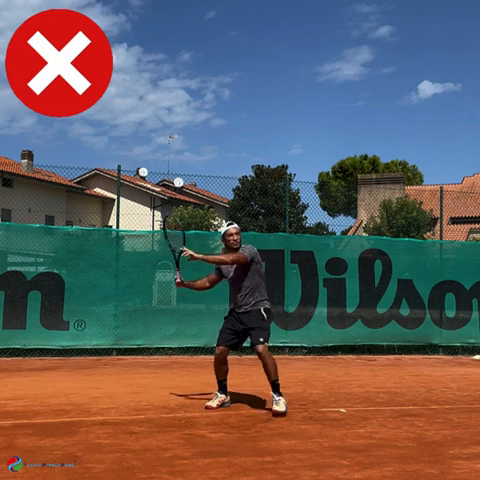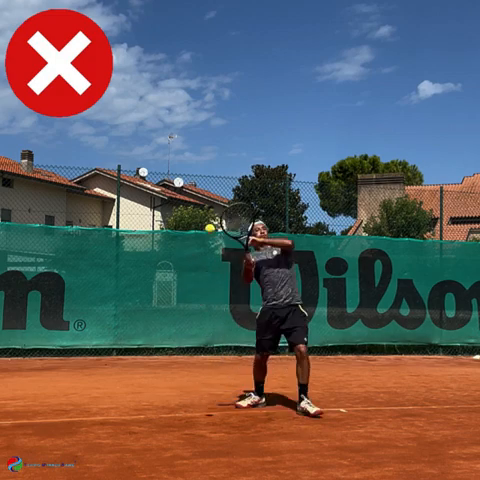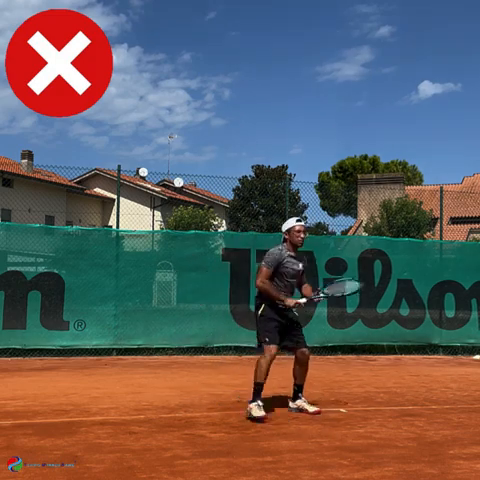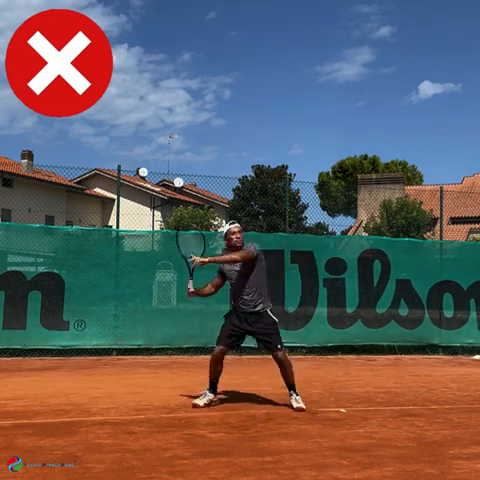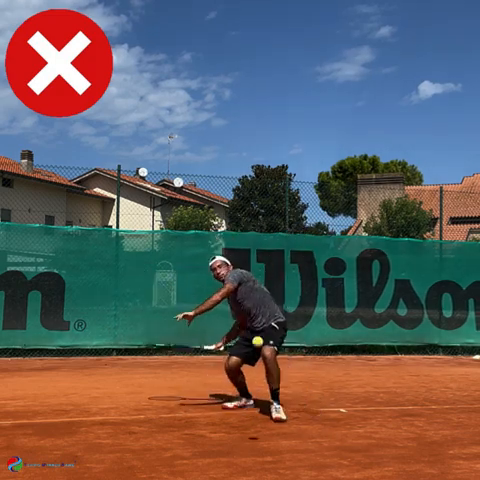
dt=1s
person 1, frame 1
left shoulder: (250, 251)
right shoulder: (223, 262)
left elbow: (230, 258)
right elbow: (209, 281)
left wrist: (198, 256)
right wrist: (186, 284)
left hip: (258, 311)
right hip: (237, 313)
left knee: (262, 349)
right knee: (220, 353)
left ankle: (277, 396)
right ankle: (222, 394)
person 1, frame 2
left shoulder: (281, 249)
right shoulder: (252, 257)
left elbow: (288, 243)
right elbow: (247, 279)
left wrist: (264, 240)
right wrist: (247, 261)
left hip: (293, 308)
right hip: (269, 311)
left knee: (302, 350)
right knee: (261, 356)
left ankle: (303, 400)
right ankle: (258, 395)
person 1, frame 3
left shoulder: (299, 258)
right shoulder: (276, 253)
left elbow: (302, 284)
right elbow: (260, 282)
left wrist: (312, 294)
right wrist: (284, 299)
left hip: (286, 312)
right hip: (268, 309)
left knee: (303, 353)
right knee: (271, 350)
left ankle: (297, 399)
right ankle: (255, 401)
person 1, frame 4
left shoulder: (253, 249)
right shoulder: (225, 266)
left elbow: (237, 257)
right elbow: (213, 287)
left wrist: (207, 260)
right wrist: (196, 291)
left hip: (262, 314)
right hip: (238, 314)
left knee: (280, 355)
right knee: (218, 352)
left ankle: (293, 394)
right ankle: (211, 393)
person 1, frame 5
left shoulder: (237, 274)
right shoulder: (232, 297)
left elbow: (218, 296)
right elbow: (242, 323)
left wrist: (195, 312)
right wrist: (224, 340)
left hip: (274, 324)
right hip: (253, 329)
left knee: (267, 354)
right knee: (230, 365)
left ankle: (276, 404)
right ankle: (245, 398)
